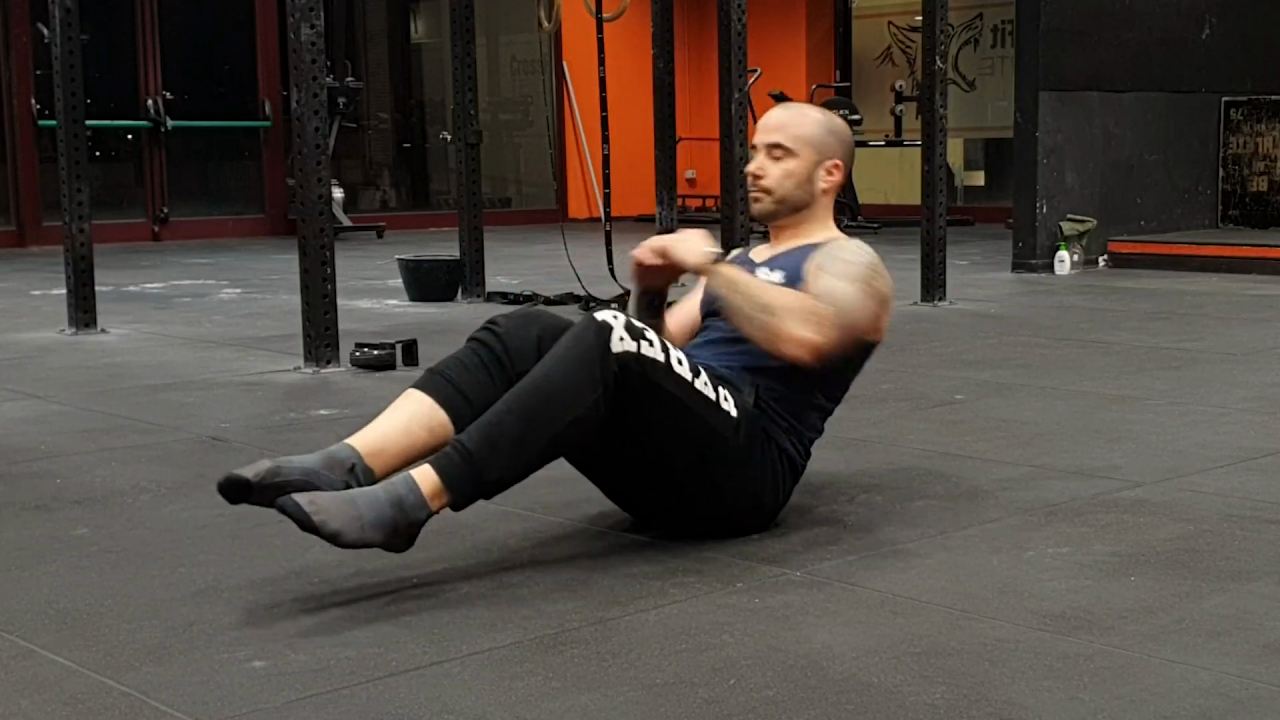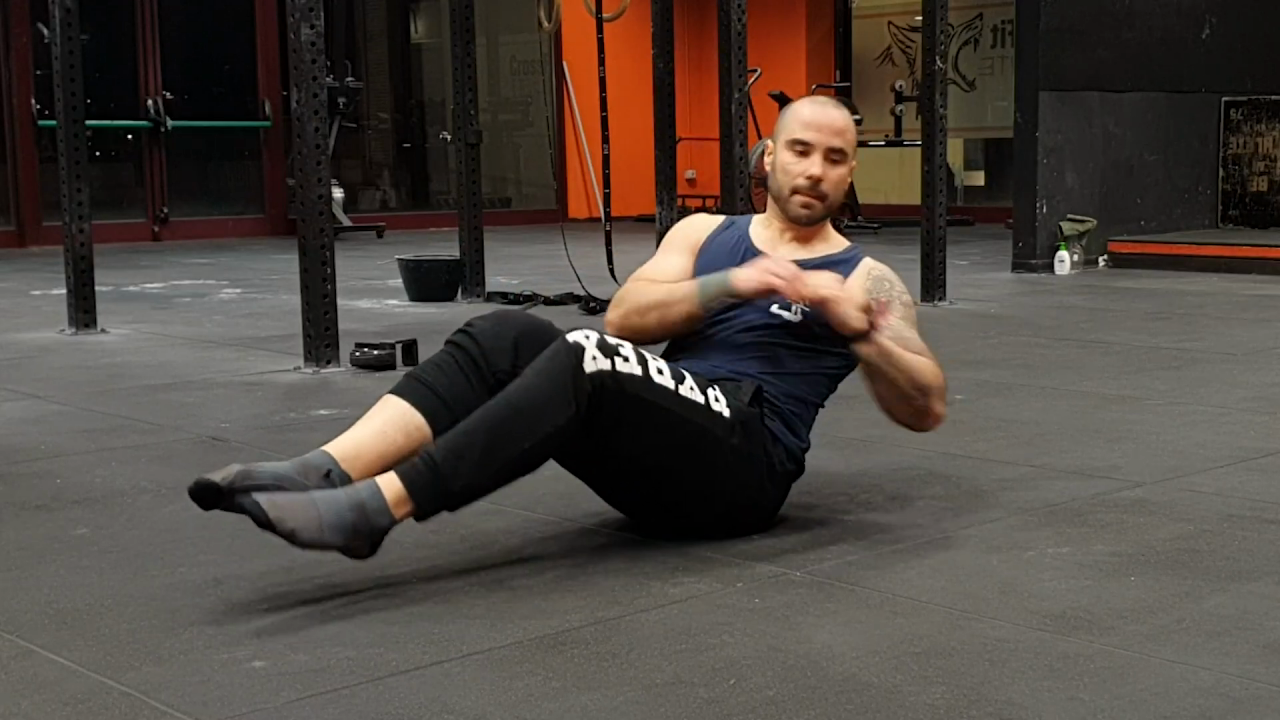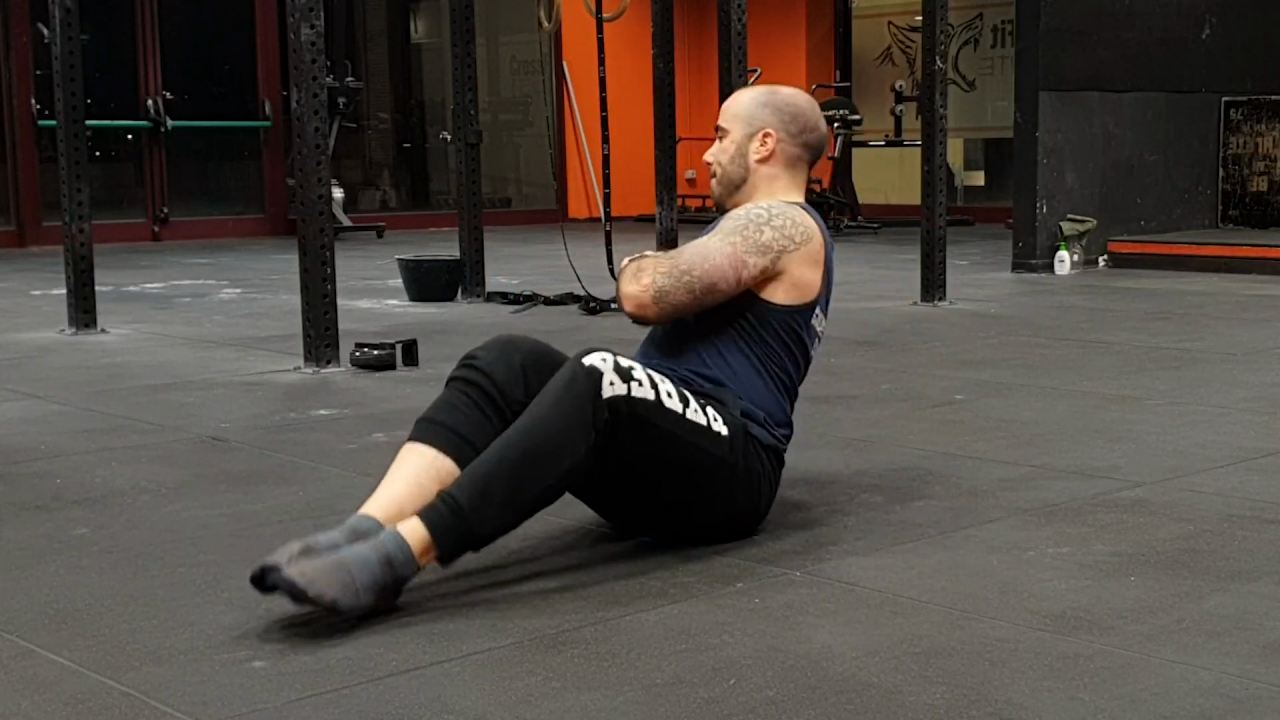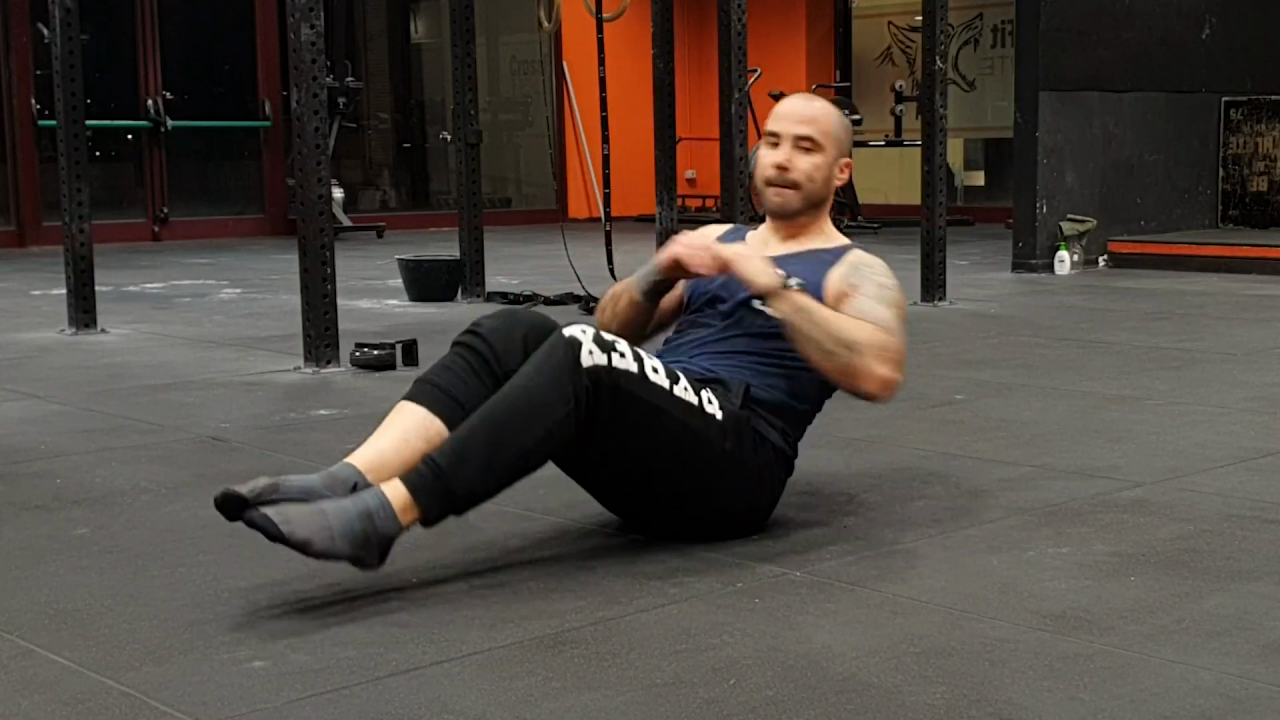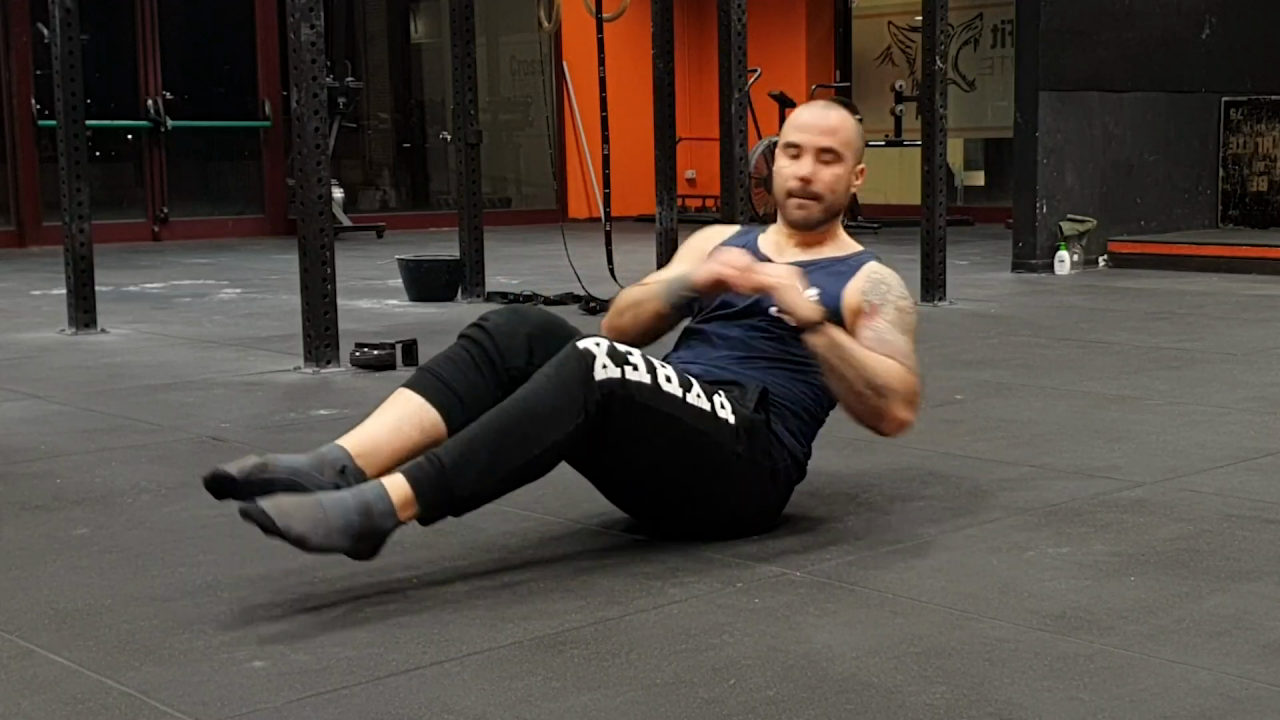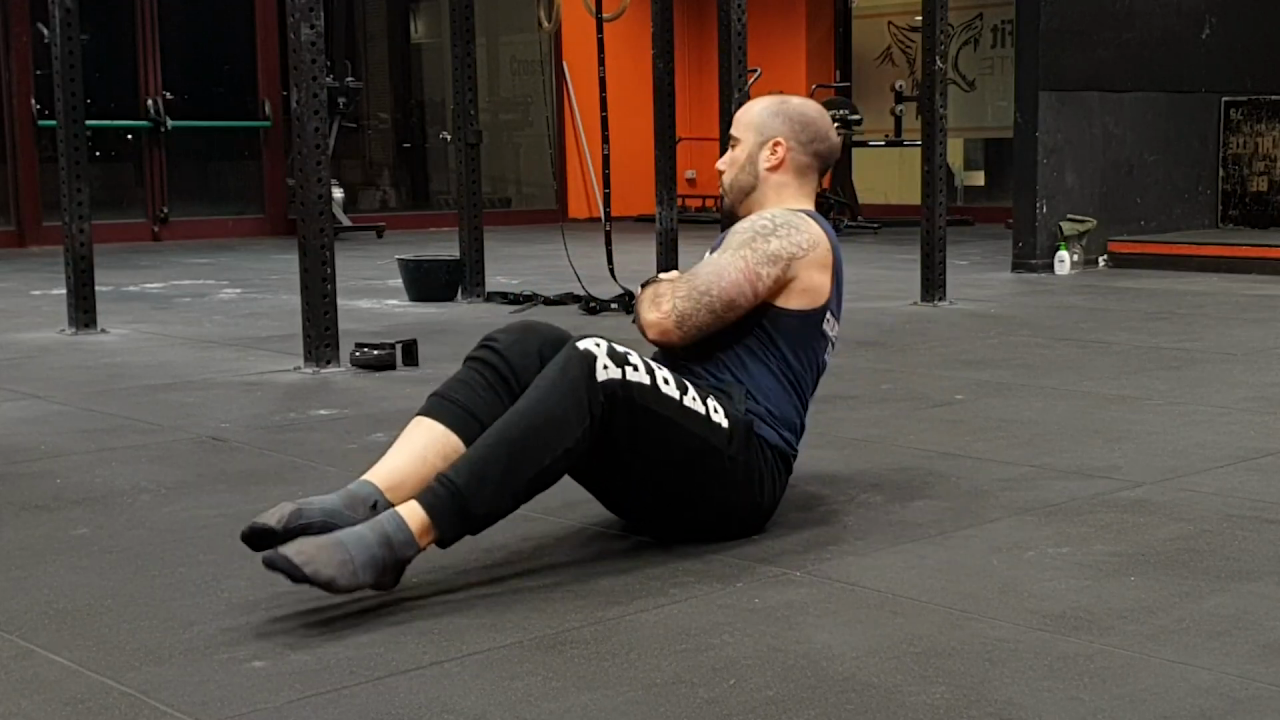
dt=0.5s
person 1, frame 1
left shoulder: (848, 264)
right shoulder: (741, 255)
left elbow: (801, 340)
right elbow: (655, 353)
left wrist: (717, 271)
right wrist: (653, 281)
left hip: (743, 468)
right hip: (662, 455)
left knee: (608, 340)
right knee: (526, 335)
left ankle: (406, 502)
right ankle: (341, 468)
person 1, frame 2
left shoulder: (866, 279)
right shoulder: (704, 233)
left elbow: (925, 407)
right elbow: (625, 317)
left wrist: (860, 327)
right wrist: (735, 284)
left hip: (739, 463)
right hip: (650, 447)
left knee: (585, 357)
right knee: (506, 337)
left ankle: (374, 508)
right ankle: (323, 473)
person 1, frame 3
left shoulder: (778, 225)
right shoulder: (757, 235)
left elbow: (643, 297)
left wrist: (641, 265)
right wrist: (657, 273)
left hip: (726, 468)
right hip: (648, 453)
left knee: (600, 377)
right knee: (510, 363)
left ankle: (400, 551)
right ankle: (366, 532)
person 1, frame 4
left shoulder: (857, 274)
right shoulder: (721, 240)
left elbow: (876, 375)
right elbow: (613, 325)
left wrist: (769, 283)
right wrist: (664, 270)
left hip: (733, 466)
right hip: (649, 449)
left knee: (583, 355)
right knee: (512, 335)
left ankle: (381, 517)
right ankle: (345, 483)
person 1, frame 5
left shoulder: (871, 284)
right shoulder: (724, 243)
left elbow: (895, 412)
right elbow: (619, 325)
left wrist: (805, 314)
right wrist: (694, 281)
left hip: (741, 465)
right hip: (657, 444)
left knee: (595, 367)
right knee: (519, 332)
left ankle: (377, 507)
right ankle: (337, 467)
person 1, frame 6
left shoulder: (782, 232)
right shoulder: (772, 240)
left elbow: (666, 321)
left wrist: (659, 288)
right wrist: (671, 295)
left hip: (733, 469)
right hip: (663, 450)
left knee: (594, 365)
right knee: (528, 346)
left ankle: (396, 536)
right ankle: (364, 503)
